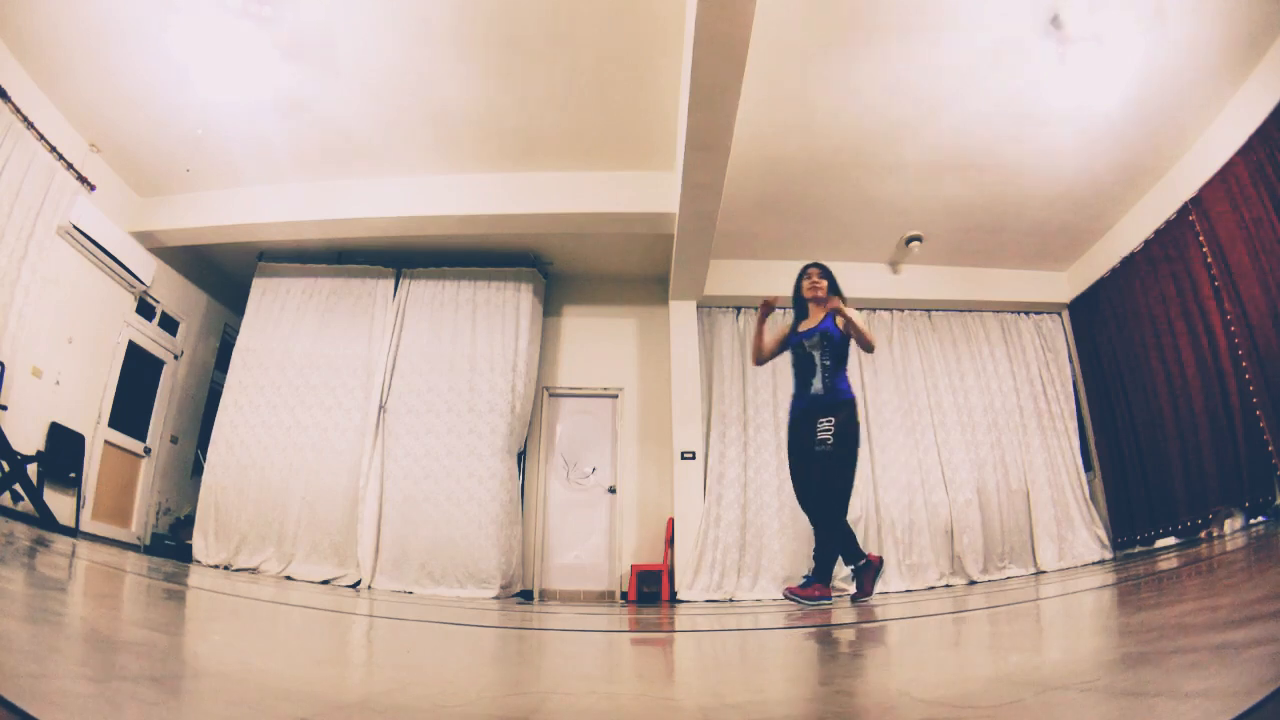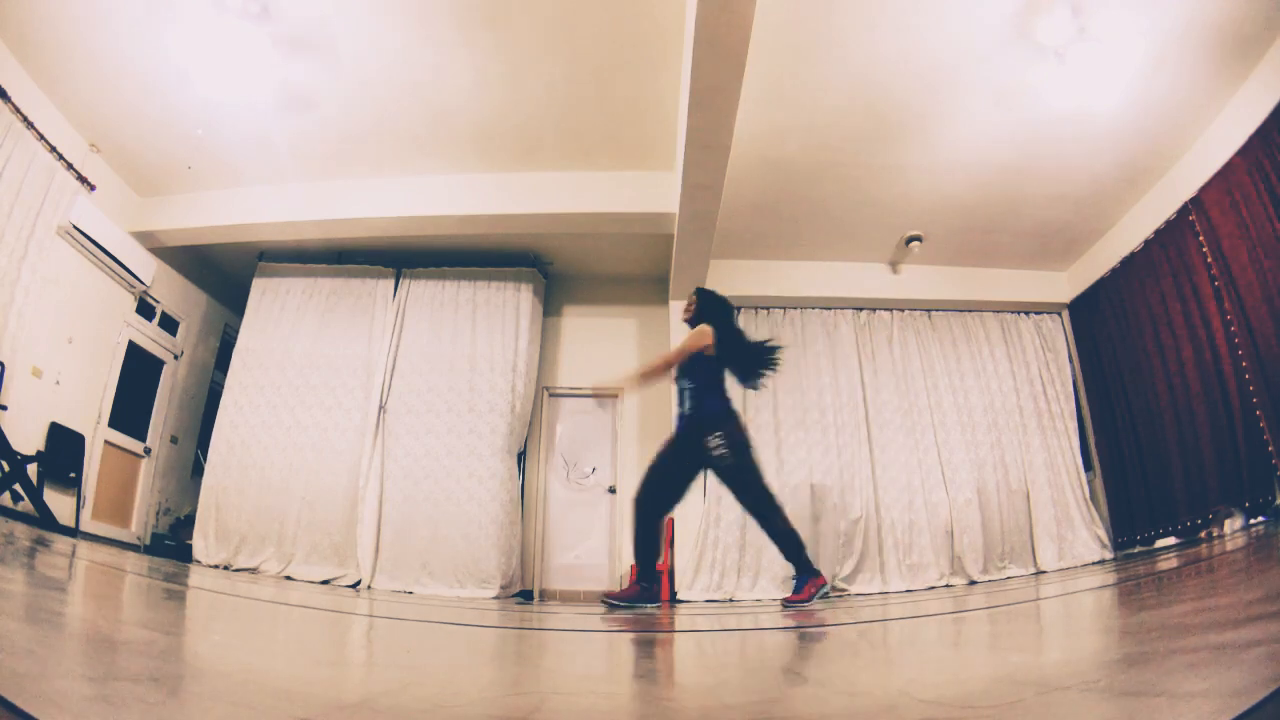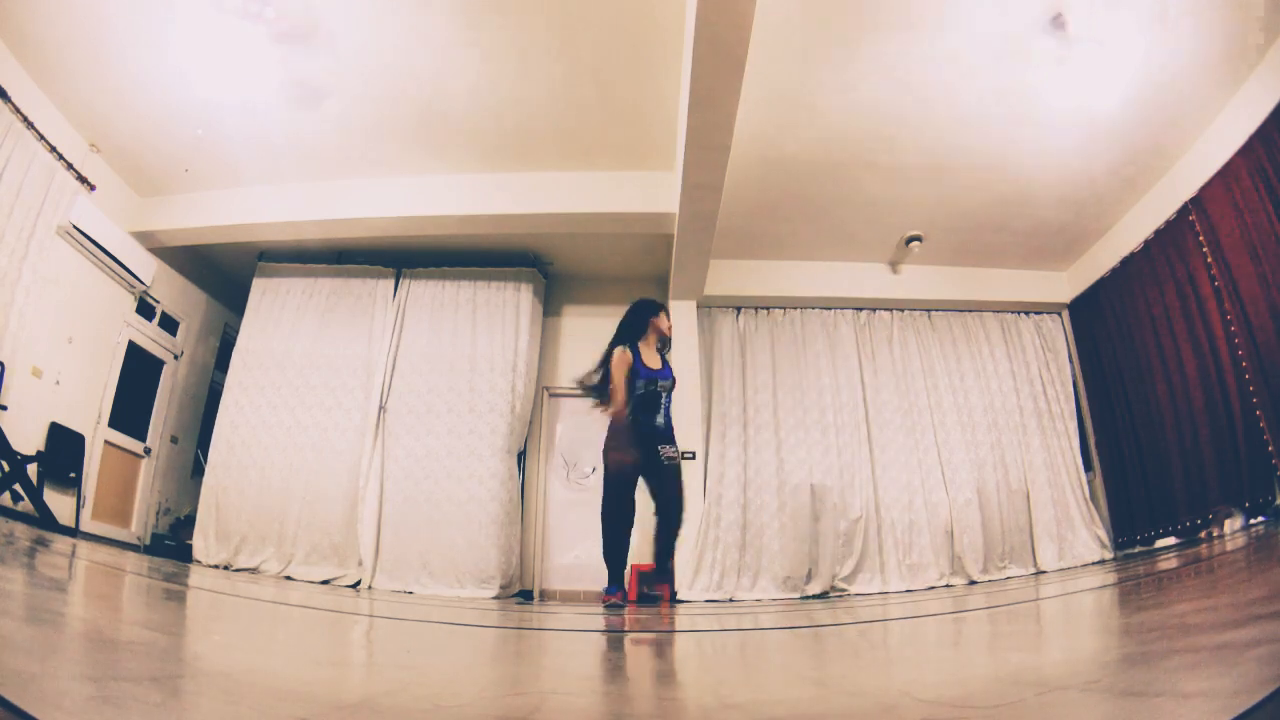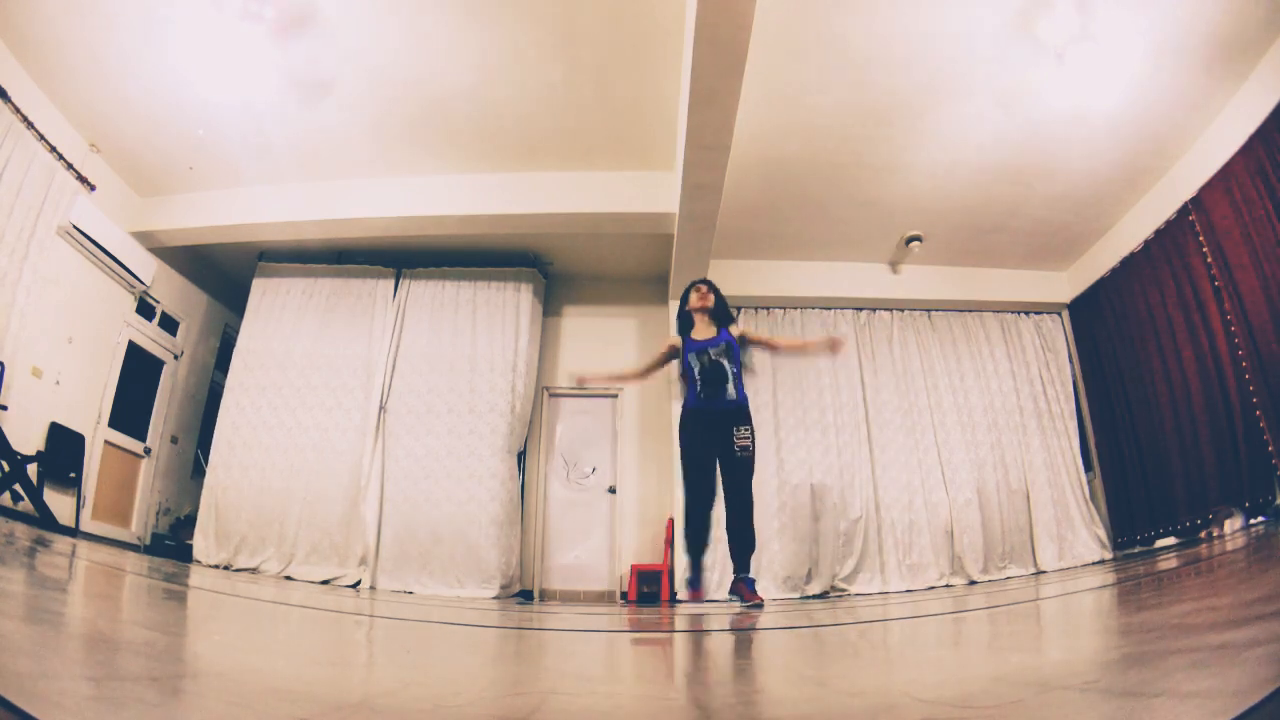
dt=0.7s
person 1, frame 1
left shoulder: (841, 317)
right shoulder: (793, 329)
left elbow: (869, 345)
right elbow: (759, 359)
left wrist: (846, 315)
right wrist: (761, 321)
left hip: (836, 413)
right hip: (802, 415)
left knee: (830, 497)
right knee: (809, 497)
left ankle: (821, 580)
right ankle: (862, 562)
person 1, frame 2
left shoulder: (705, 331)
right shoulder: (694, 339)
left elbow: (665, 364)
left wrist: (625, 383)
left hip: (715, 427)
right hip: (687, 433)
left knee: (755, 499)
right knee: (648, 501)
left ankle: (808, 576)
right ankle: (645, 585)
person 1, frame 3
left shoulder: (664, 360)
right shoulder: (624, 354)
right elbow: (618, 401)
right wrist: (620, 444)
left hip: (661, 441)
right hip: (624, 442)
left knee: (671, 506)
right knee: (617, 513)
left ankle: (663, 574)
right ankle: (615, 584)
person 1, frame 4
left shoulder: (731, 332)
right shoulder: (679, 342)
left elbow: (776, 344)
right elbow: (642, 371)
left wrist: (817, 344)
right wrist: (602, 377)
left hip: (735, 419)
right hip: (697, 421)
left knee: (739, 497)
right knee: (699, 497)
left ankle: (742, 578)
right ankle: (696, 574)
